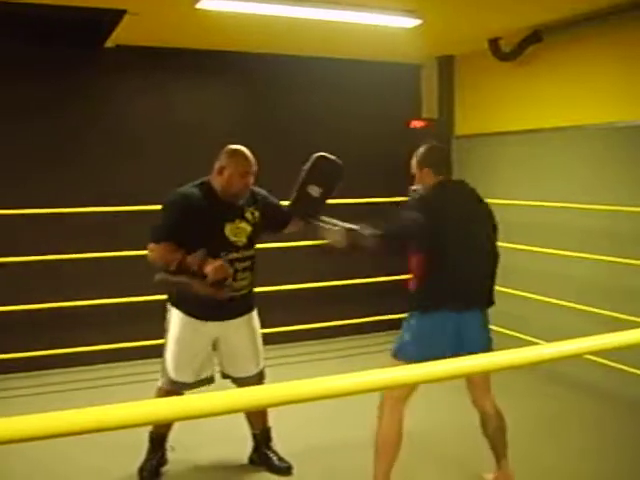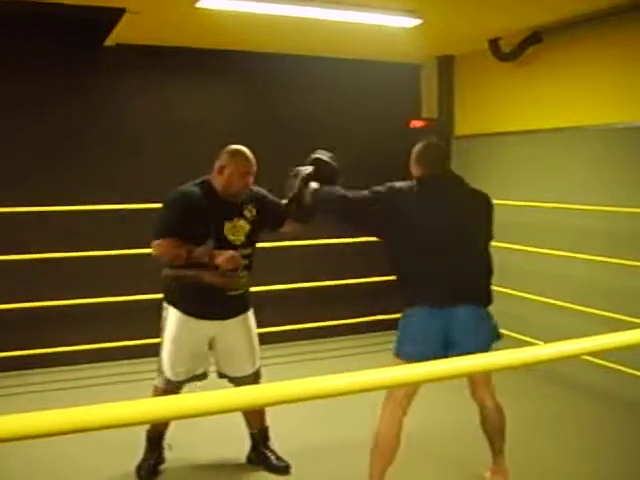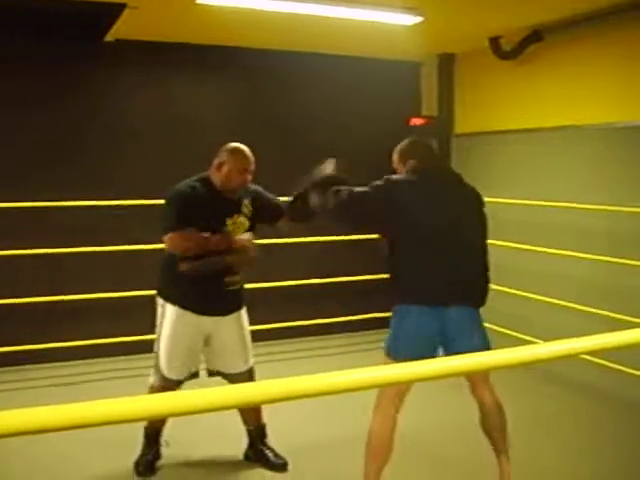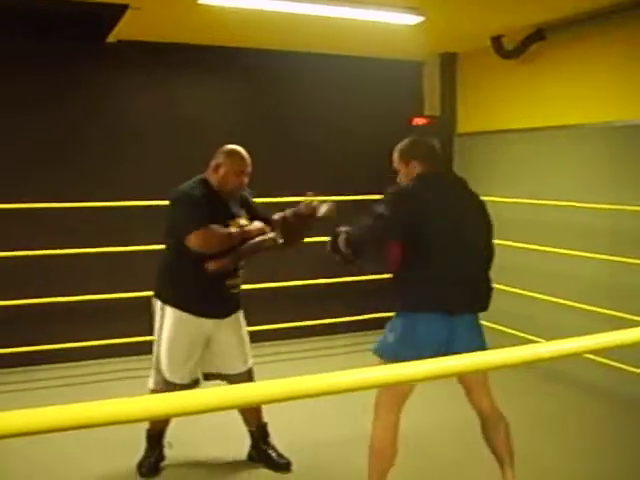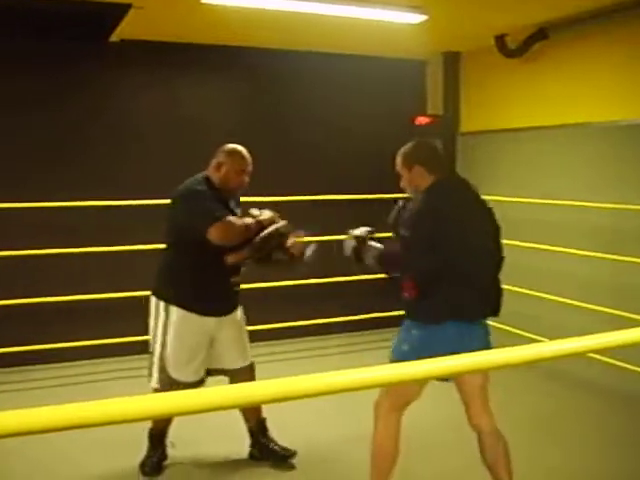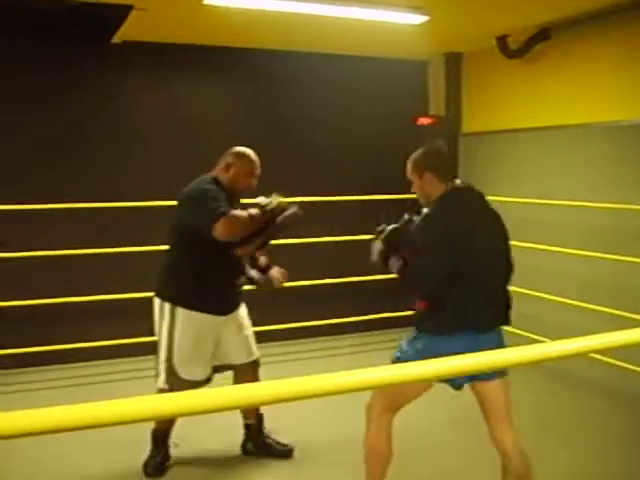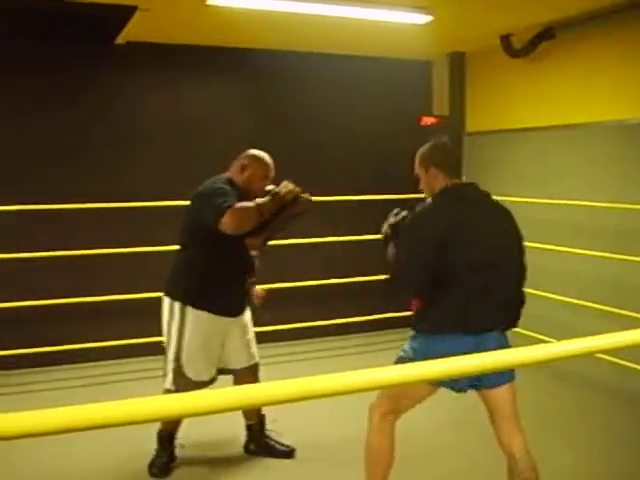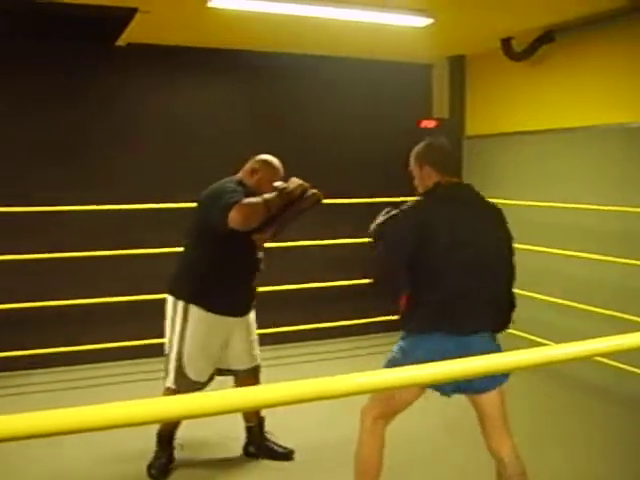
dt=0.1s
person 1, frame 1
left shoulder: (428, 203)
right shoulder: (478, 207)
left elbow: (401, 235)
left wrist: (350, 235)
left hip: (432, 318)
right hip: (474, 314)
left knee: (391, 404)
right knee: (483, 399)
person 1, frame 2
left shoulder: (403, 197)
right shoulder: (479, 202)
left elbow: (346, 205)
left wrist: (307, 187)
left hip: (425, 313)
right hip: (470, 310)
left knee: (395, 405)
right knee: (484, 394)
person 1, frame 3
left shoulder: (399, 191)
right shoulder: (469, 196)
left elbow: (345, 204)
left wrist: (314, 195)
left hip: (416, 310)
right hip: (463, 309)
left knee: (387, 405)
right knee: (484, 393)
person 1, frame 4
left shoulder: (412, 196)
right shoulder: (472, 202)
left elbow: (368, 236)
left wrist: (342, 242)
left hip: (420, 317)
right hip: (464, 315)
left knee: (386, 410)
right knee: (484, 404)
person 1, frame 5
left shoulder: (427, 207)
right shoulder: (476, 205)
left elbow: (408, 261)
right elbow: (491, 261)
left wrist: (367, 248)
left hip: (433, 324)
right hip: (472, 322)
left knee: (388, 411)
right knee: (482, 420)
person 1, frame 6
left shoulder: (435, 220)
right shoulder: (488, 215)
left elbow: (424, 282)
left wrist: (394, 260)
left hip: (441, 335)
right hip: (485, 333)
left knee: (379, 410)
right knee: (503, 432)
person 1, frame 7
left shoulder: (429, 218)
right shoulder: (499, 214)
left elbow: (408, 280)
right elbow: (515, 274)
left wrist: (396, 242)
left hip: (441, 336)
right hip: (491, 335)
left knee: (381, 414)
right knee: (511, 435)
person 1, frame 8
left shoulder: (414, 215)
right shoulder: (491, 215)
left elbow: (389, 276)
right elbow: (503, 274)
left wrist: (383, 240)
left hip: (429, 337)
right hip: (479, 337)
left knee: (373, 418)
right knee: (500, 440)
person 2, frame 1
left shoulder: (255, 199)
right shoulder: (186, 201)
left elbow: (292, 222)
right elbow: (157, 251)
right wrist: (201, 264)
left hip: (240, 310)
right hip: (191, 311)
left knee: (252, 378)
right knee: (175, 381)
left ankle: (262, 447)
right ankle: (156, 450)
person 2, frame 2
left shoulder: (254, 198)
right shoulder: (186, 199)
left elbow: (290, 221)
right elbow: (161, 247)
right wrist: (211, 256)
left hip: (236, 309)
right hip: (188, 309)
left knee: (249, 377)
right knee: (171, 380)
left ankle: (260, 446)
right ankle: (153, 449)
person 2, frame 3
left shoulder: (249, 195)
right shoulder: (187, 195)
left elbow: (283, 216)
right elbow: (176, 242)
right wrist: (228, 241)
left hip: (230, 305)
right hip: (184, 305)
left knee: (242, 374)
right knee: (167, 378)
left ankle: (257, 443)
right ankle: (151, 445)
person 2, frame 4
left shoulder: (239, 200)
right shoulder: (189, 197)
left elbow: (272, 228)
right elbow: (201, 240)
right wrist: (246, 233)
left hip: (226, 308)
right hip: (182, 307)
left knee: (242, 376)
right knee: (169, 380)
left ankle: (260, 443)
right ankle: (154, 446)
person 2, frame 5
left shoulder: (227, 197)
right shoulder: (194, 194)
left elbow: (243, 241)
right elbow: (223, 234)
left wrist: (285, 243)
right wrist: (258, 221)
left hip: (225, 304)
right hip: (182, 304)
left knee: (242, 369)
right knee: (171, 380)
left ankle: (260, 440)
right ankle: (156, 445)
person 2, frame 6
left shoulder: (229, 197)
right shoulder: (202, 194)
left elbow: (245, 240)
right elbow: (226, 230)
left wrist: (267, 267)
right wrist: (264, 212)
left hip: (228, 303)
right hip: (186, 304)
left knee: (247, 365)
right knee: (177, 380)
left ankle: (255, 436)
right ankle: (159, 446)
person 2, frame 7
left shoulder: (243, 198)
right shoulder: (215, 191)
right elbow: (234, 222)
left wrist: (250, 285)
right wrist: (275, 199)
left hip: (233, 304)
right hip: (194, 304)
left knee: (247, 368)
right knee: (183, 380)
left ankle: (256, 436)
right ankle: (165, 446)
person 2, frame 8
left shoulder: (250, 200)
right shoulder: (224, 193)
right elbow: (242, 219)
right wrist: (284, 195)
left hip: (237, 305)
right hip: (198, 304)
left knee: (248, 370)
right knee: (184, 380)
left ankle: (255, 439)
right ankle: (164, 447)
